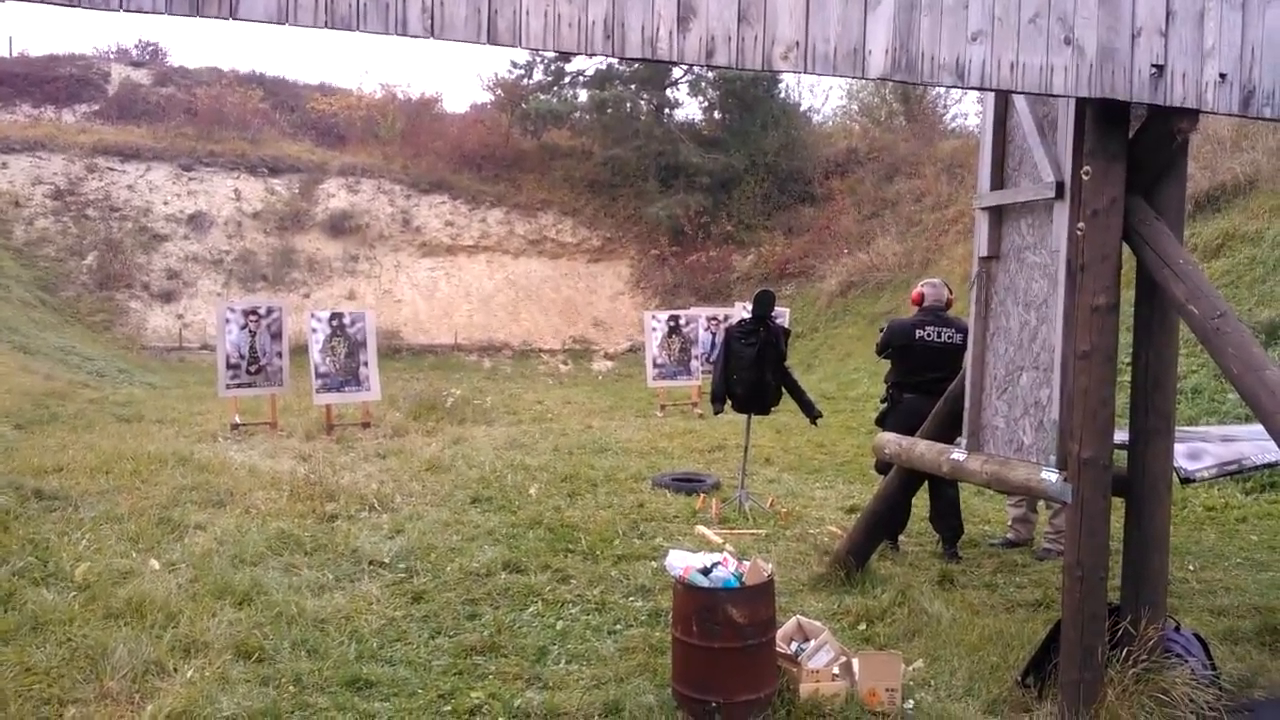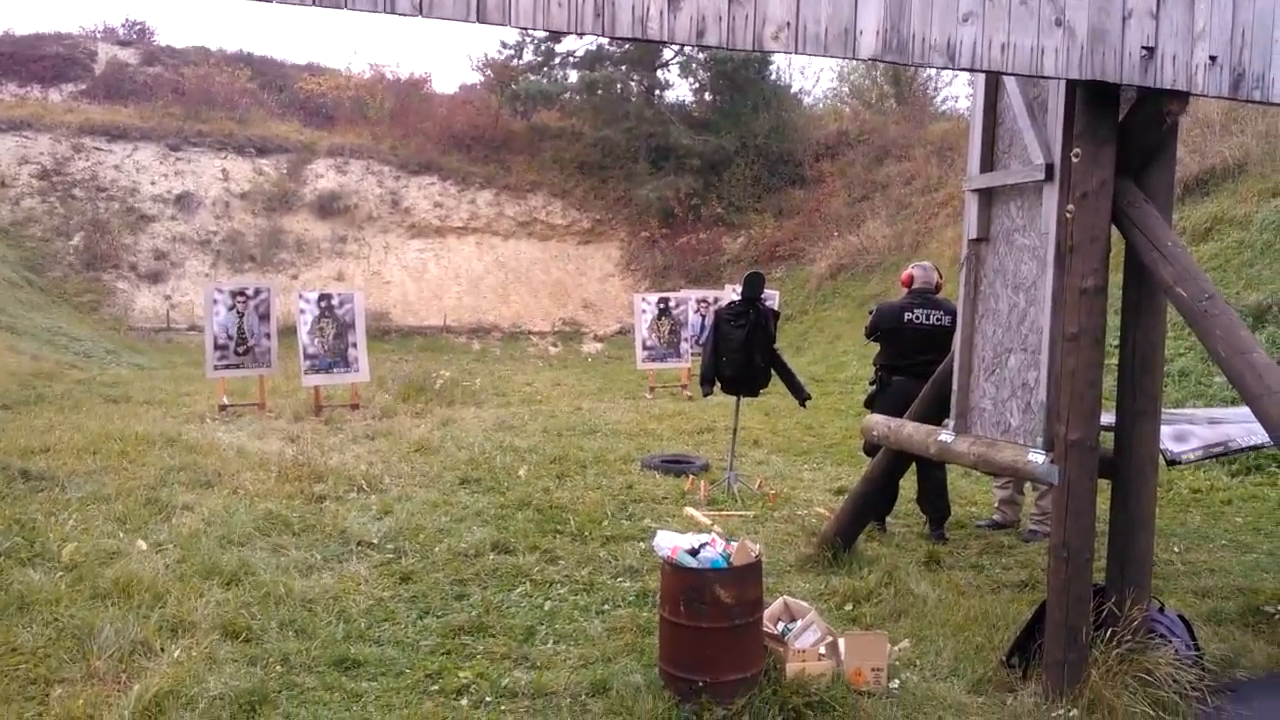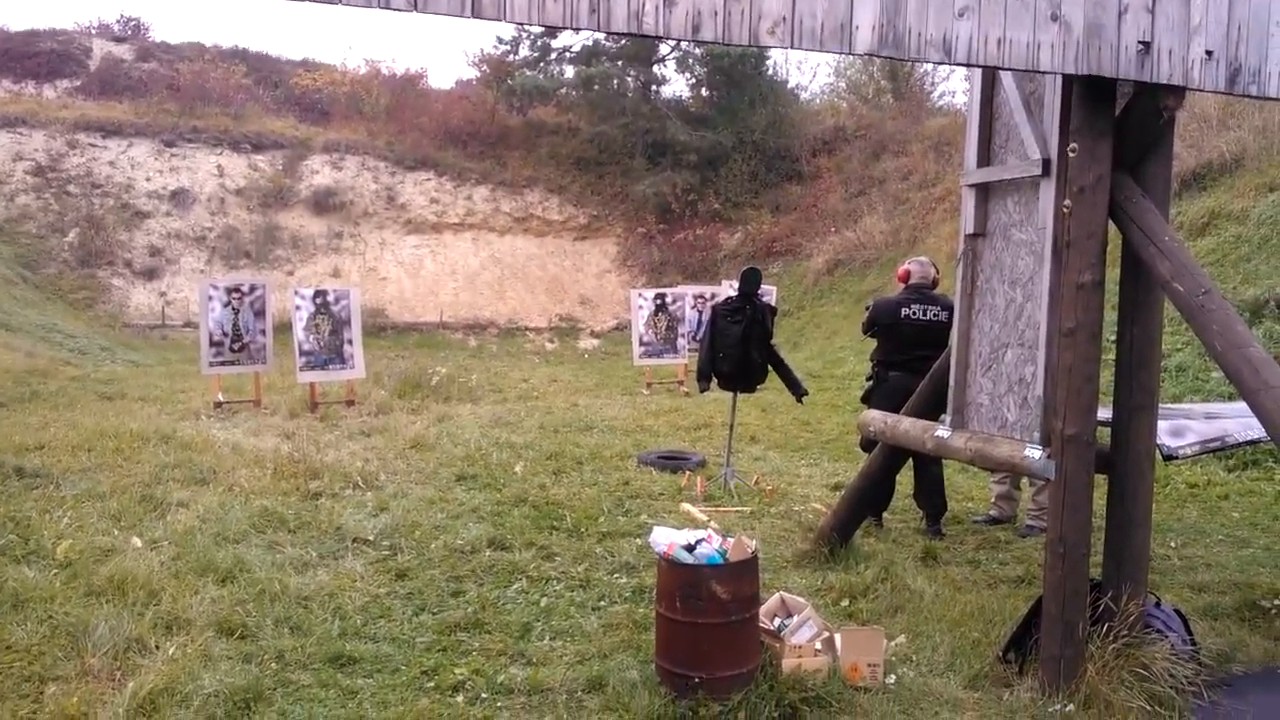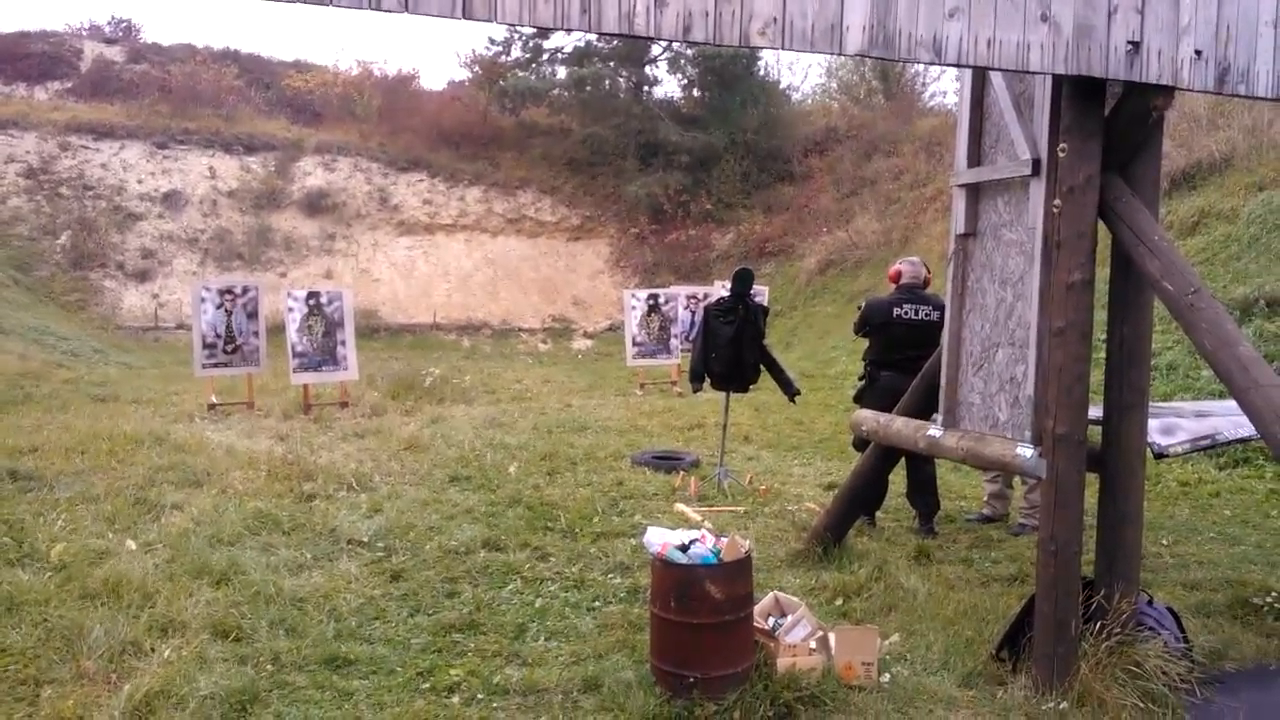
dt=0.3s
person 1, frame 1
left shoulder: (900, 327)
right shoulder: (962, 330)
left elbow: (881, 350)
right elbow: (964, 363)
left hip: (906, 407)
right knee: (944, 476)
left ankle: (889, 536)
right ankle: (949, 543)
person 1, frame 2
left shoulder: (889, 310)
right shoulder: (951, 313)
left elbow: (870, 333)
left hip: (894, 390)
right knee: (931, 458)
left ankle: (877, 517)
right ankle: (936, 524)
person 1, frame 3
left shoulder: (886, 306)
right shoulder: (948, 308)
left elbow: (867, 329)
right elbow: (954, 341)
left hip: (891, 386)
right knee: (929, 454)
left ankle: (874, 513)
right ankle: (933, 520)
person 1, frame 4
left shoulder: (877, 306)
right shoulder: (940, 308)
left elbow: (859, 330)
left hip: (883, 385)
right knee: (921, 453)
left ankle: (867, 512)
right ankle: (926, 519)
